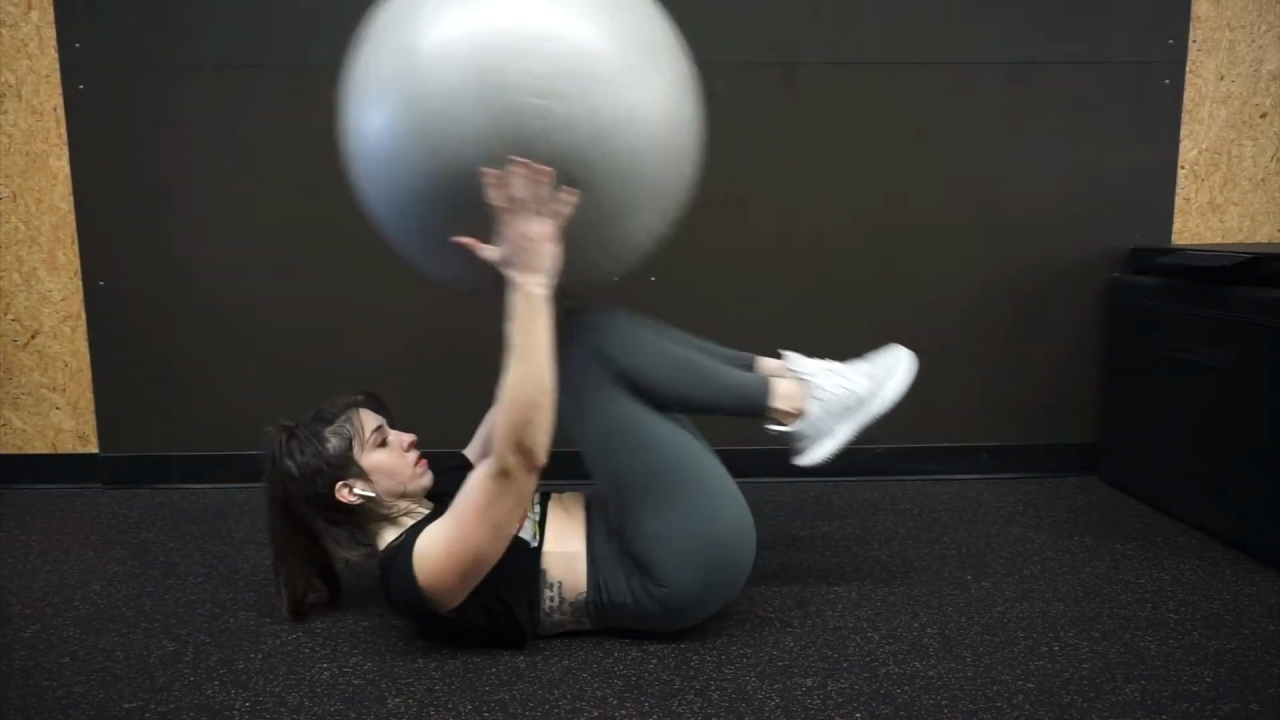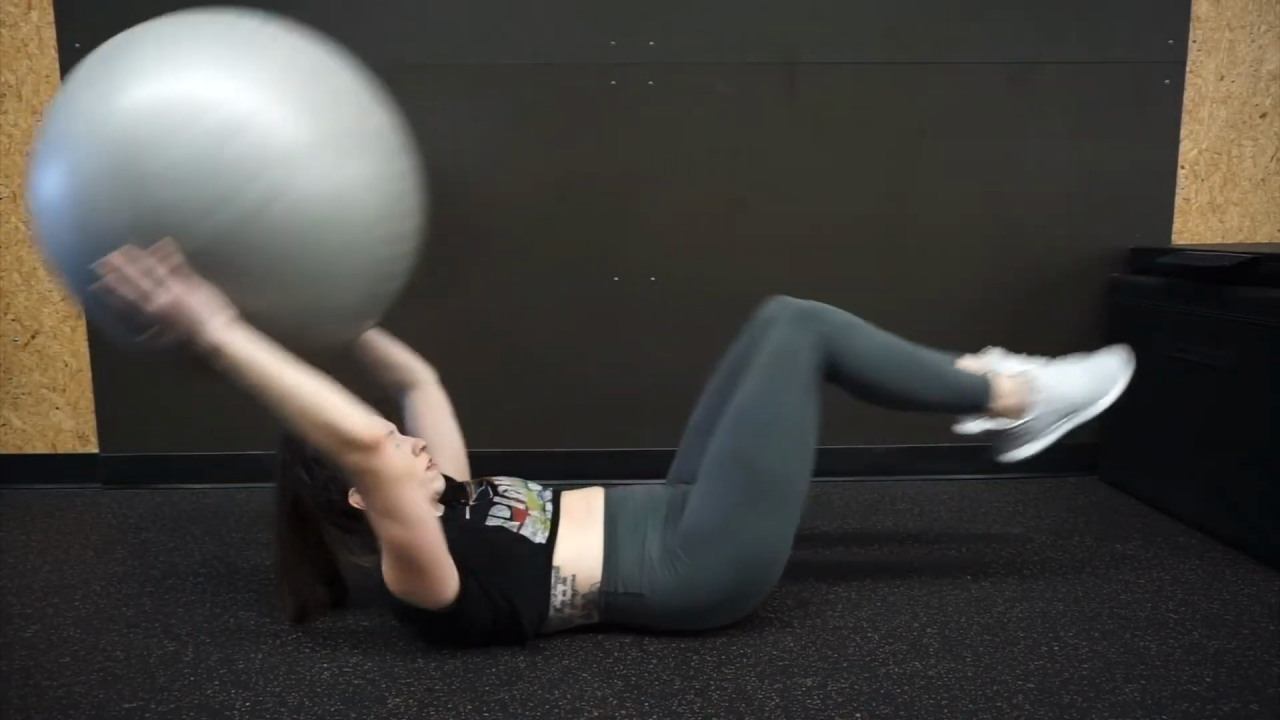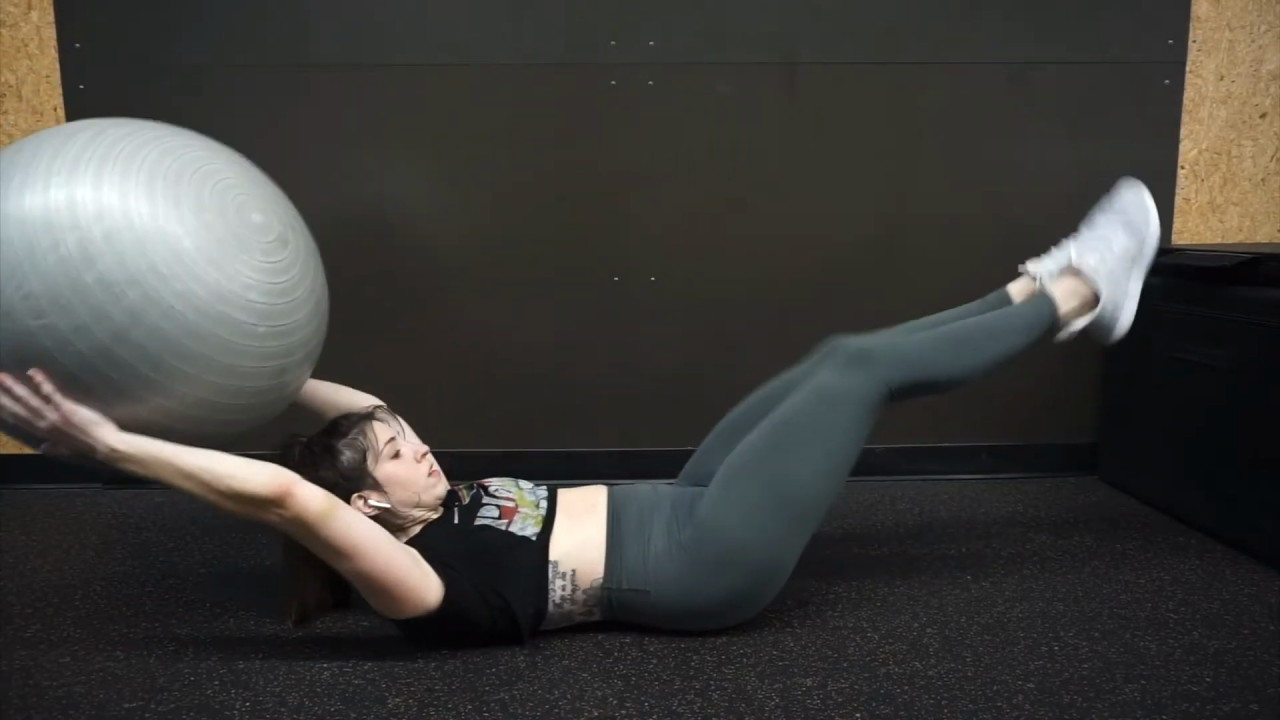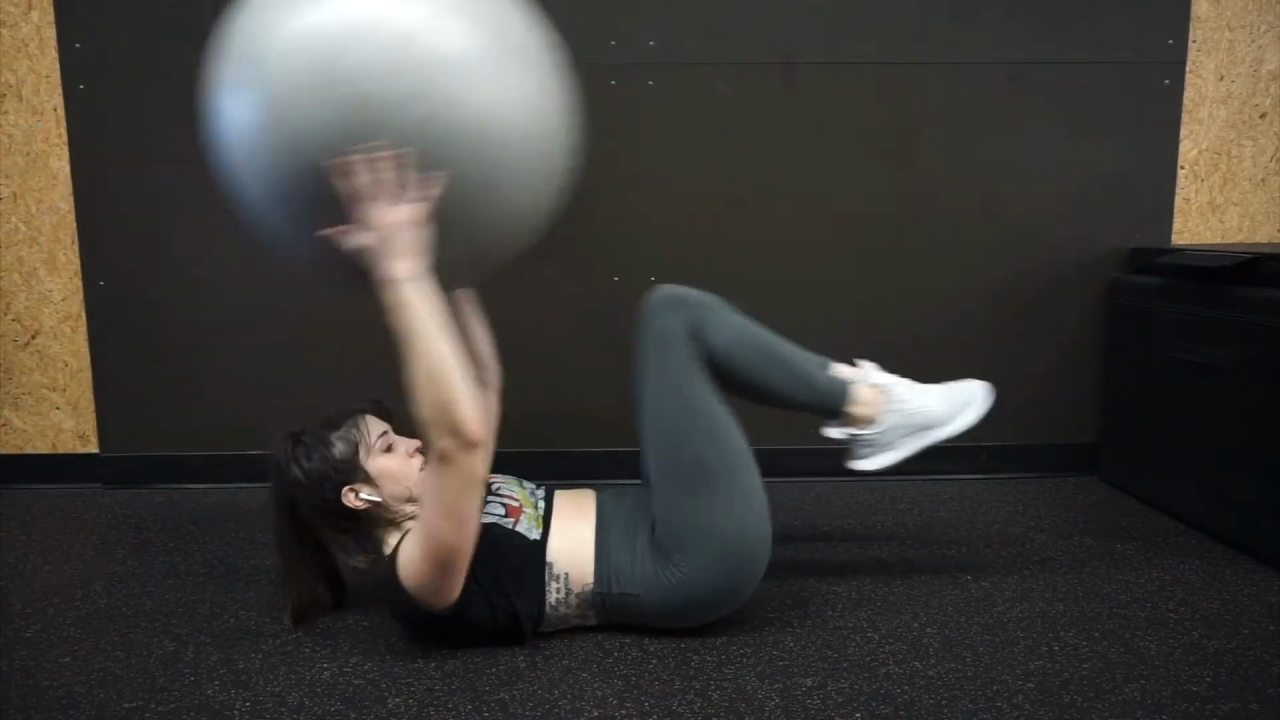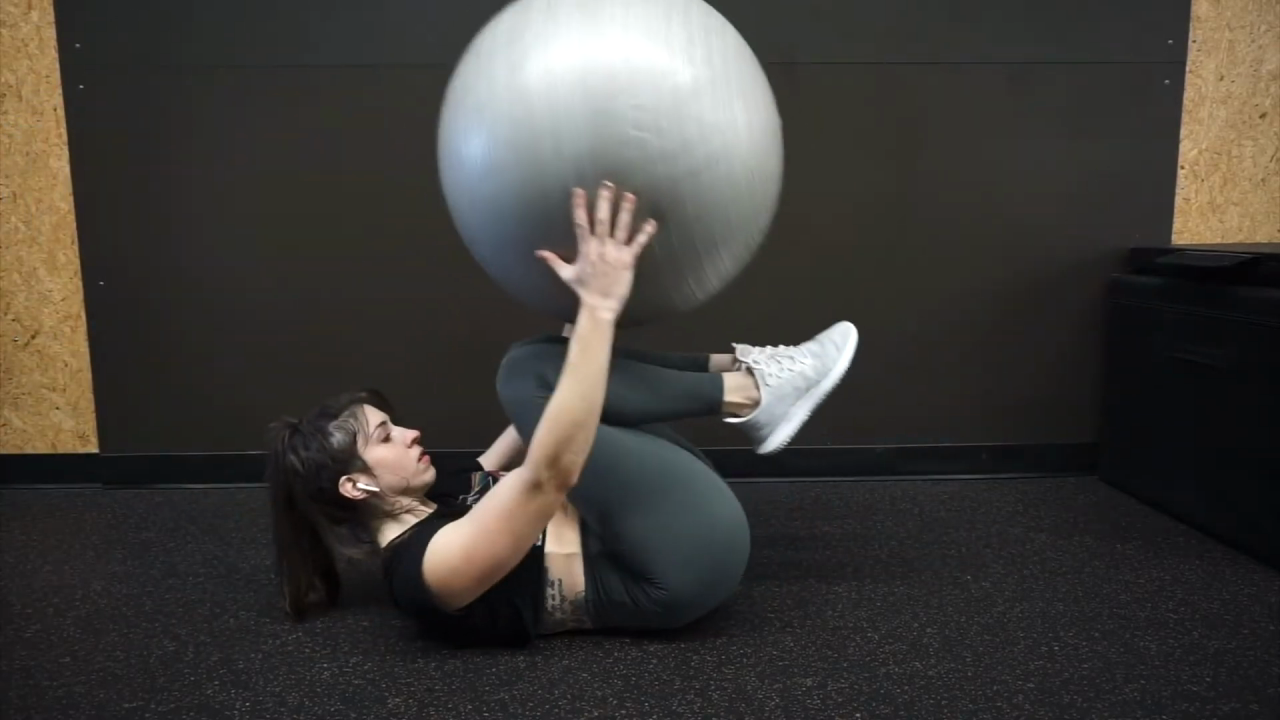
dt=0.4s
person 1, frame 1
left shoulder: (436, 507)
right shoulder: (428, 566)
left elbow: (514, 414)
right elbow: (522, 450)
left wrist: (526, 270)
right wrist: (534, 281)
left hip: (676, 543)
right hip: (689, 563)
left knee: (580, 343)
right knee: (585, 342)
left ankle: (790, 385)
right ankle: (799, 404)
person 1, frame 2
left shoulder: (462, 510)
right shoulder: (427, 587)
left elbow: (420, 377)
right elbow: (366, 442)
right wrist: (221, 329)
left hip: (682, 520)
right hip: (705, 564)
left knee: (788, 330)
right knee: (792, 326)
left ankle: (999, 383)
right ankle: (1014, 402)
person 1, frame 3
left shoulder: (442, 514)
right shoulder: (422, 593)
left elbow: (362, 411)
right elbow: (283, 492)
right wrist: (110, 439)
left hip: (688, 512)
right hip: (710, 560)
left knee: (844, 357)
right knee: (861, 370)
left ankle: (1051, 287)
right ankle: (1077, 297)
person 1, frame 4
left shoulder: (433, 517)
right shoulder: (420, 579)
left elbow: (478, 384)
right elbow: (458, 433)
left wrist: (437, 273)
right wrist: (398, 272)
left hip: (670, 541)
right hip: (704, 568)
left knee: (675, 320)
right knee: (671, 311)
left ankle: (864, 399)
right ankle: (869, 410)
person 1, frame 5
left shoulder: (437, 502)
right shoulder: (428, 568)
left elbow: (545, 432)
right elbow: (553, 471)
left wrist: (595, 304)
right wrist: (600, 304)
left hip: (673, 526)
right hip: (690, 556)
left knee: (539, 372)
right knee: (528, 374)
left ankle: (739, 373)
right ankle: (747, 393)
